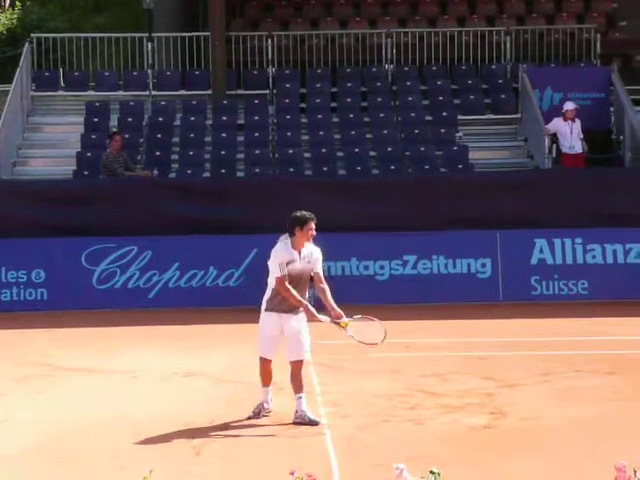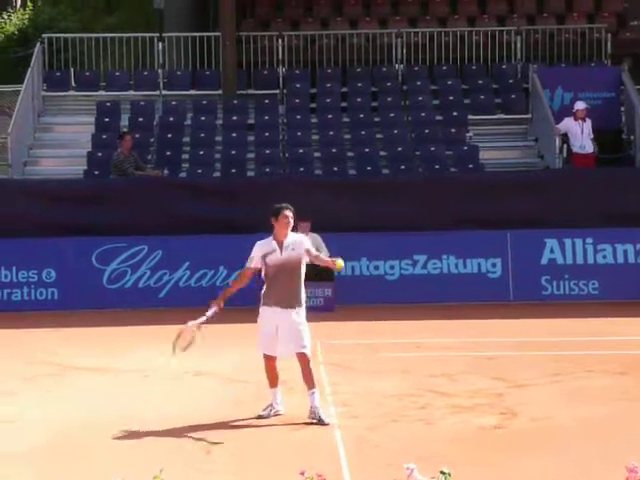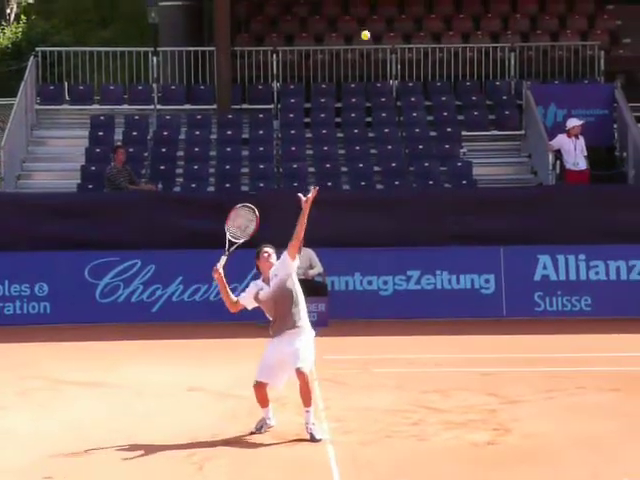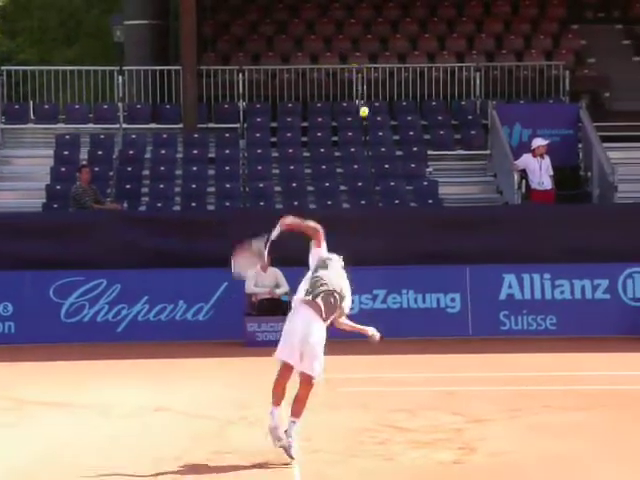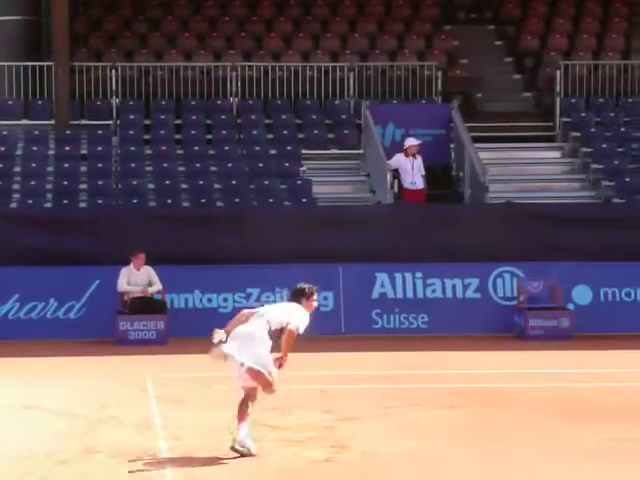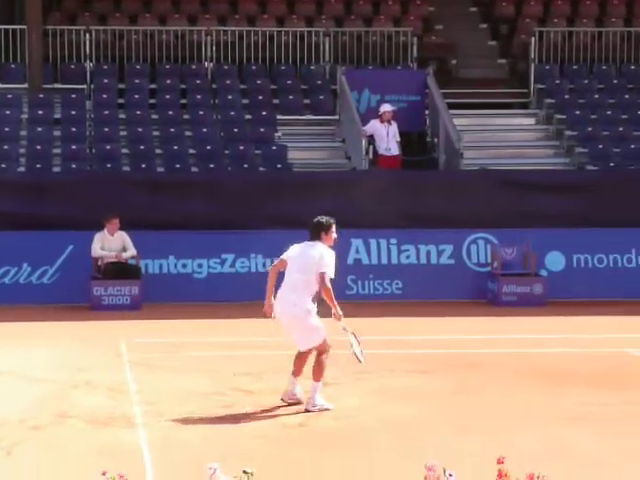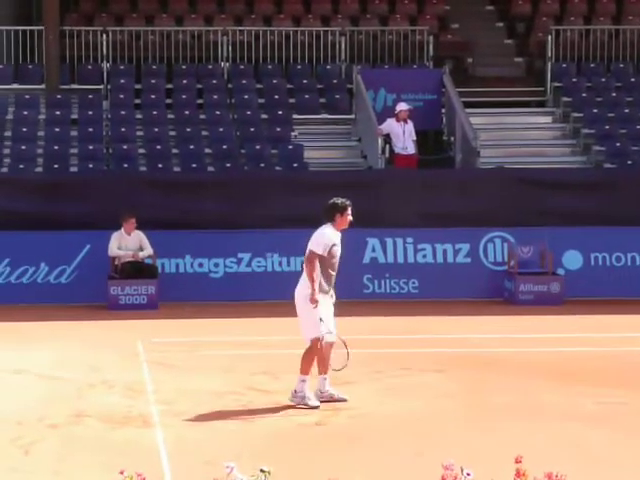
dt=0.5s
person 1, frame 1
left shoulder: (314, 253)
right shoulder: (279, 252)
left elbow: (320, 283)
right elbow: (283, 287)
left wrist: (332, 307)
right wrist: (306, 306)
left hip: (298, 315)
right hip: (272, 312)
left knee: (297, 363)
right knee: (265, 361)
left ankle: (301, 411)
right ankle: (266, 402)
person 1, frame 2
left shoulder: (300, 240)
right shoulder: (261, 247)
left elbow: (314, 256)
right elbow: (245, 276)
left wrist: (329, 262)
right wrist: (224, 295)
left hip: (294, 310)
right hip: (269, 309)
left knee: (303, 356)
right knee: (269, 359)
left ankle: (314, 406)
right ankle: (276, 403)
person 1, frame 3
left shoulder: (285, 267)
right shoulder: (255, 289)
left elbow: (297, 239)
right elbow: (232, 306)
left wrist: (306, 208)
right wrist: (221, 281)
left hip: (300, 335)
right hip: (278, 340)
left knee: (303, 375)
right knee: (259, 385)
left ankle: (310, 423)
right ankle: (267, 418)
person 1, frame 4
left shoulder: (344, 292)
right shoulder: (324, 261)
left elbow: (338, 320)
right elbow: (317, 233)
left wrist: (365, 330)
left hip: (317, 330)
right hip: (301, 317)
left knee: (307, 383)
right knee: (285, 370)
left ankle: (291, 433)
right ankle: (274, 420)
person 1, frame 5
left shoulder: (276, 307)
right shoulder: (302, 314)
left elbow: (245, 314)
right elbow: (290, 332)
left wrist: (225, 332)
right wrist: (283, 357)
left hip: (240, 333)
right hip: (256, 336)
left knee: (251, 392)
right knee: (268, 386)
left ankle: (242, 438)
person 1, frame 6
left shoulder: (297, 248)
right shoulder: (326, 253)
left elbow: (274, 269)
right elbow: (324, 284)
left wrist: (269, 298)
right wrist: (335, 308)
left hip: (282, 305)
right hip: (300, 308)
left knee: (307, 347)
right knee: (323, 349)
left ankle: (292, 391)
right ankle: (314, 399)
person 1, frame 7
left shoulder: (334, 235)
right shoulder: (325, 234)
right elbow: (309, 261)
right wrist: (314, 290)
left hip: (324, 296)
right hip: (312, 296)
left knee: (328, 342)
right knee: (317, 342)
left ankle: (323, 389)
right ankle: (300, 391)
